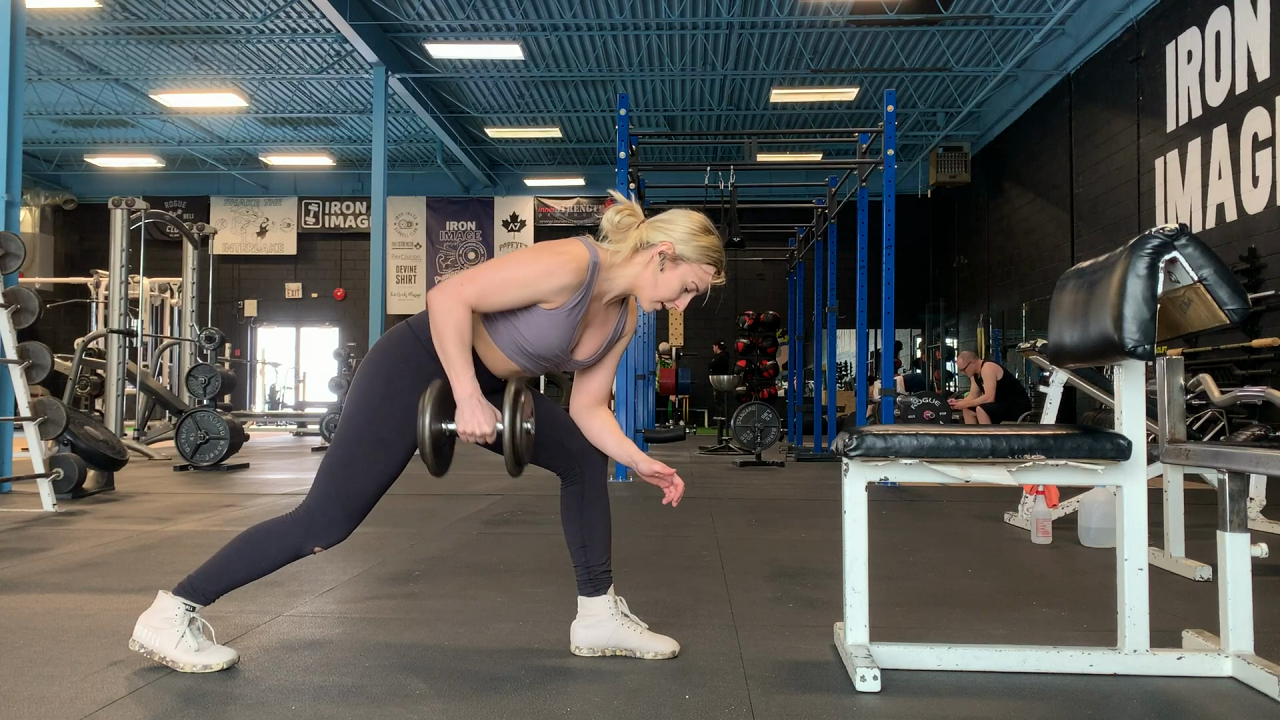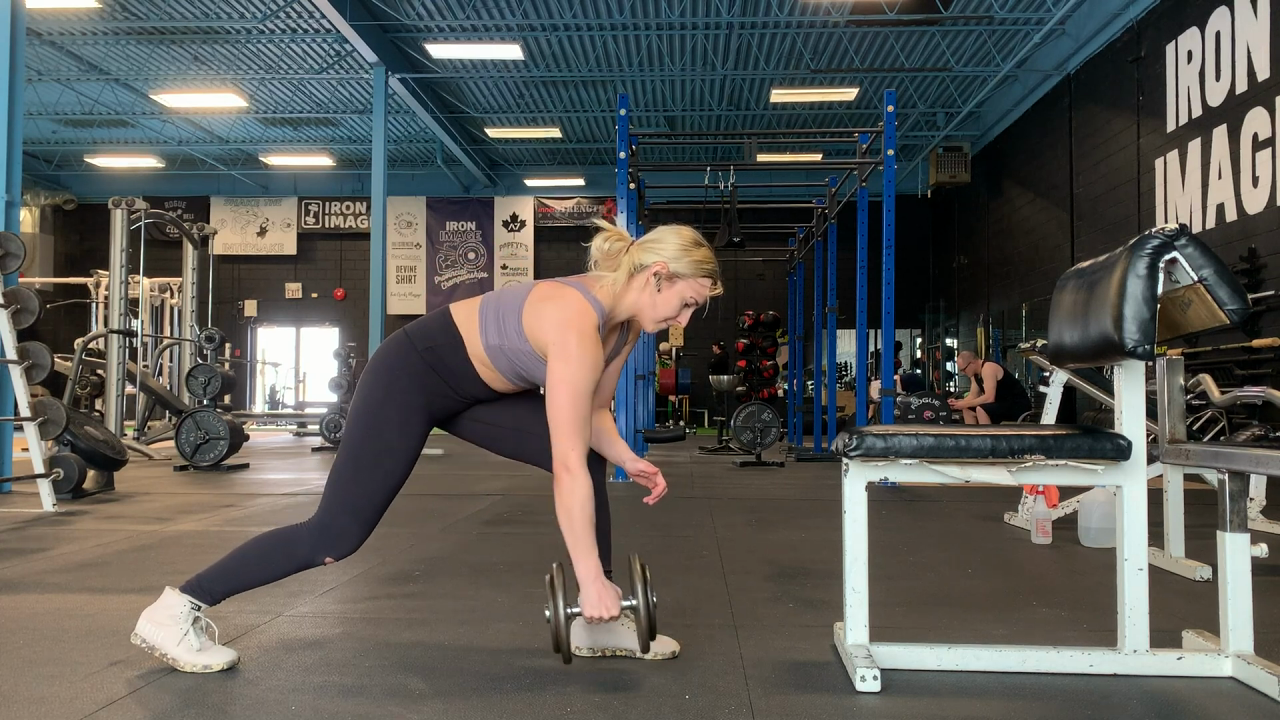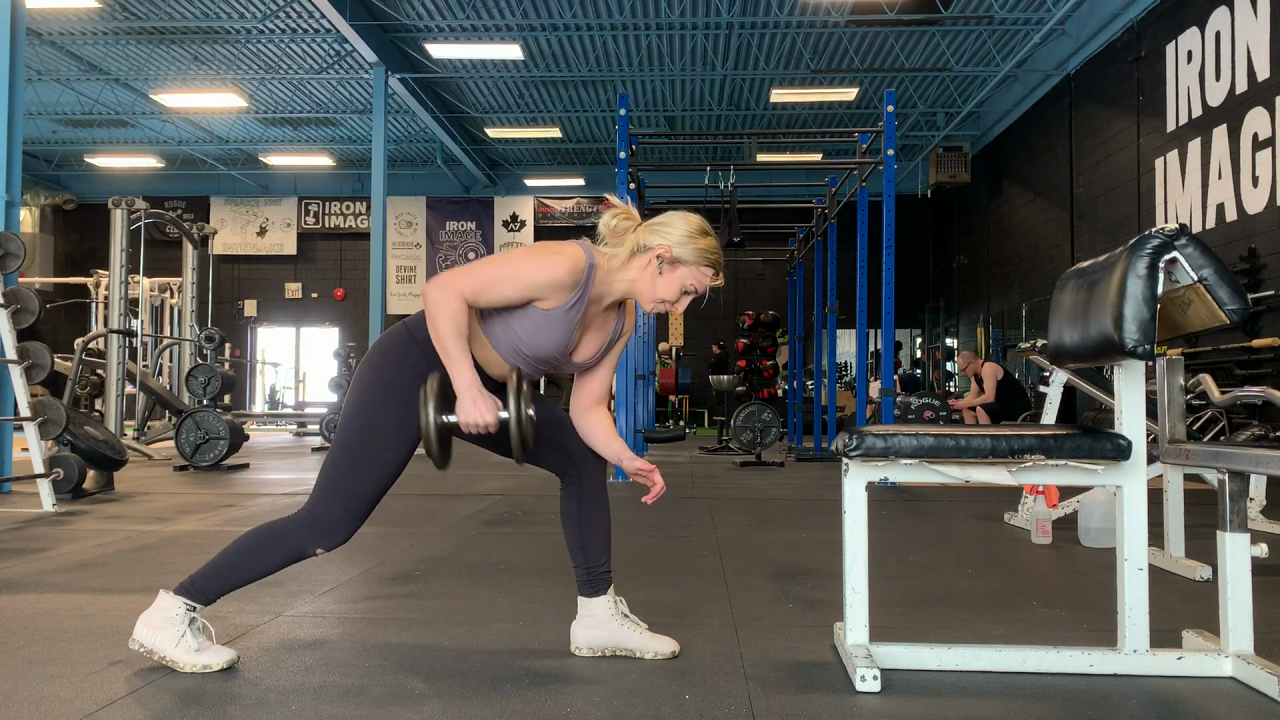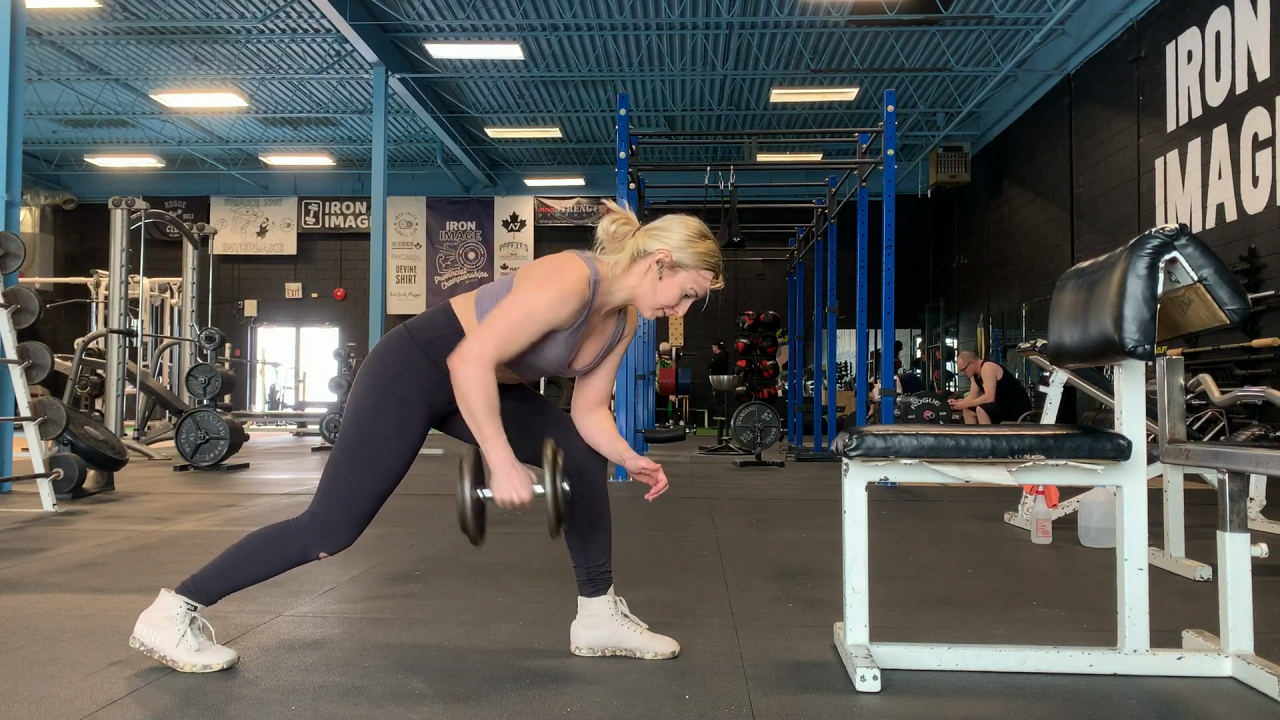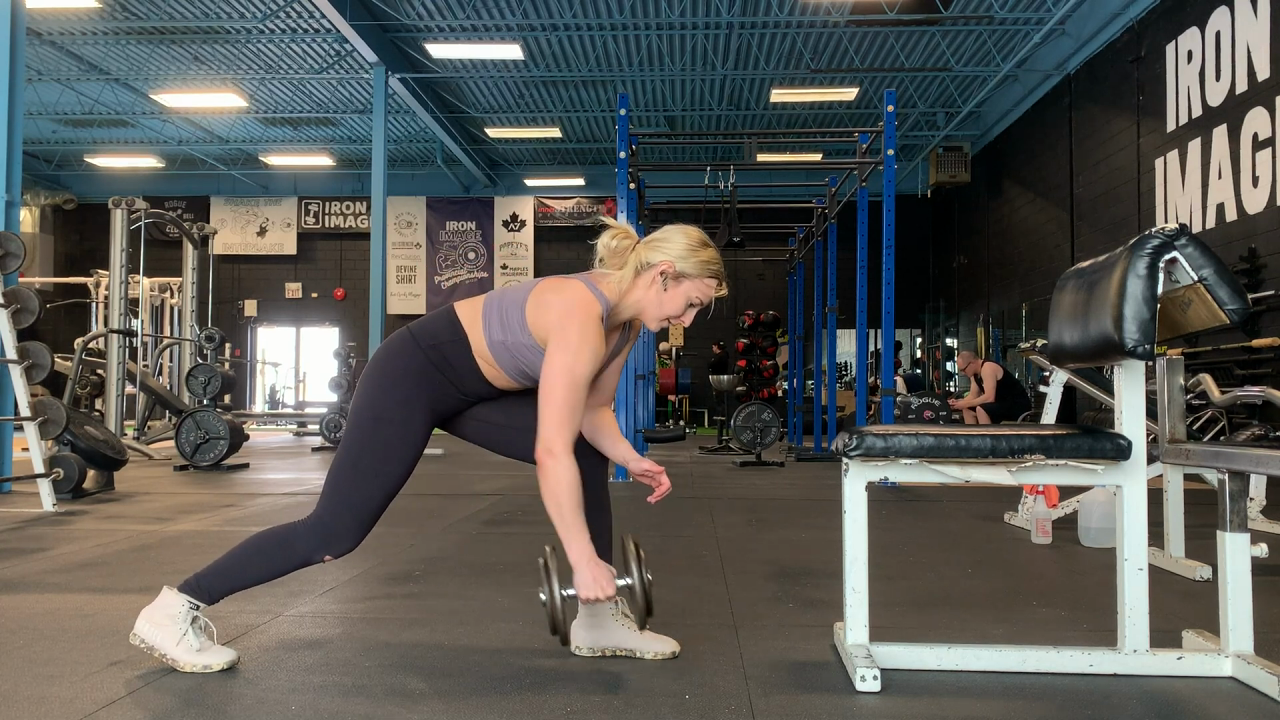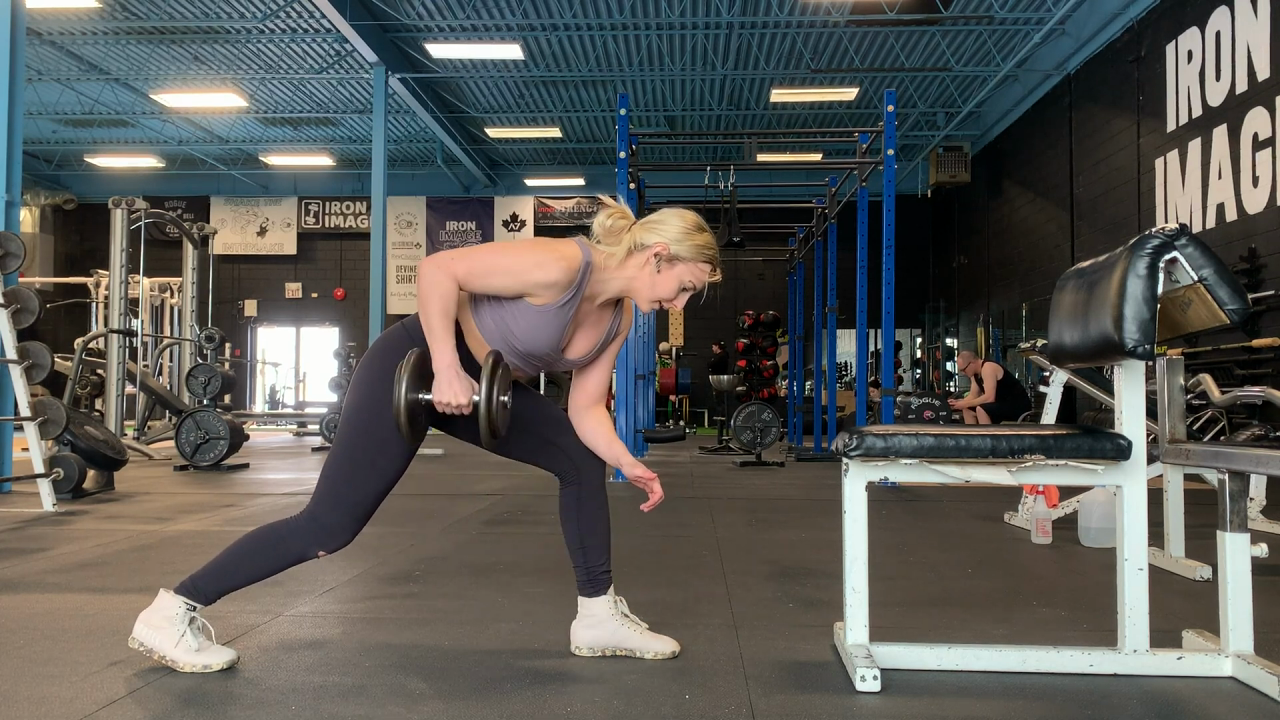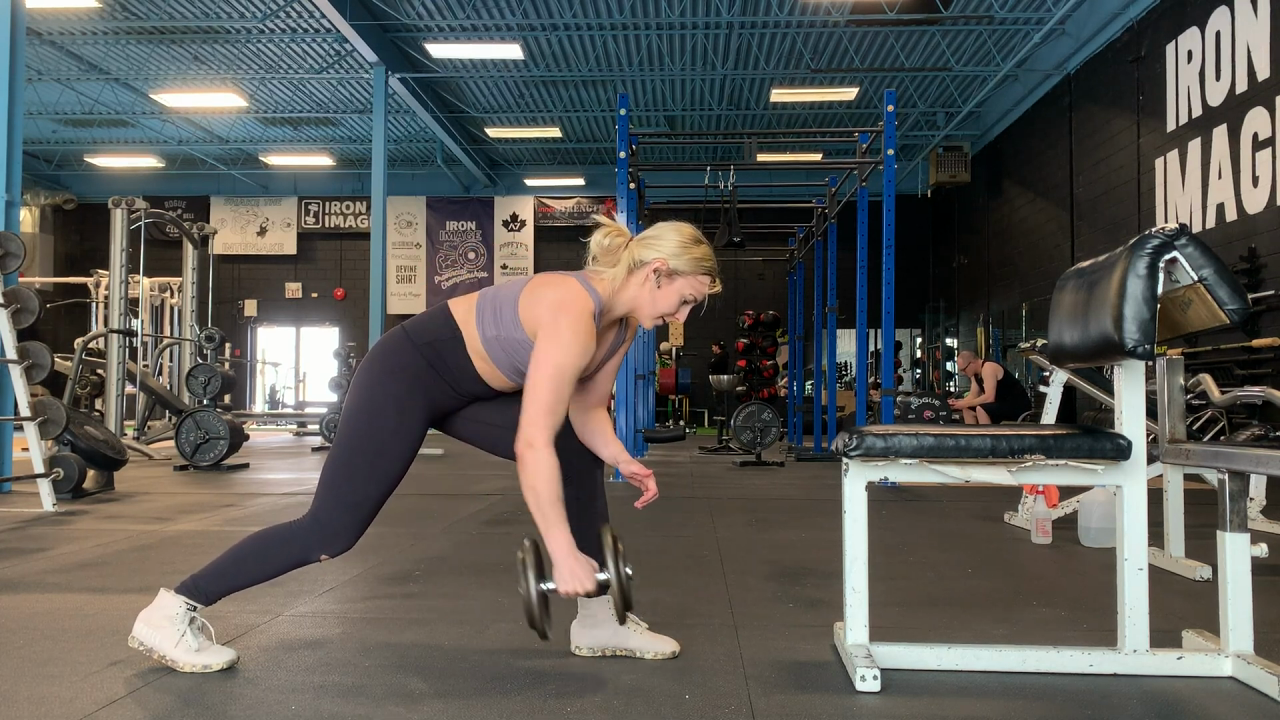
dt=0.7s
person 1, frame 1
left shoulder: (625, 316)
right shoulder: (569, 265)
left elbow: (588, 409)
right elbow: (447, 296)
left wrist: (640, 461)
right wrist: (469, 399)
left hip: (480, 377)
right hip: (415, 366)
left knee: (585, 459)
right knee: (326, 521)
left ankle: (598, 617)
right ankle: (169, 615)
person 1, frame 2
left shoulder: (627, 324)
right shoulder: (577, 325)
left elbow: (591, 413)
right elbow: (564, 468)
left wrist: (629, 460)
right wrist: (590, 581)
left hip: (476, 387)
right hip: (411, 374)
left knee: (593, 461)
right knee: (337, 533)
left ankle: (597, 625)
right ankle: (174, 612)
person 1, frame 3
left shoulder: (622, 319)
right shoulder: (565, 266)
left elbow: (588, 408)
right elbow: (444, 288)
left wrist: (627, 459)
right wrist: (467, 387)
left hip: (486, 383)
right hip: (415, 366)
left knee: (585, 461)
right knee: (329, 523)
left ankle: (597, 617)
right ankle: (169, 614)
person 1, frame 4
left shoulder: (623, 319)
right shoulder: (569, 282)
left elbow: (589, 408)
right elbow: (468, 362)
left wrist: (629, 457)
right wrist: (502, 463)
left hip: (482, 381)
right hip: (416, 368)
left knee: (584, 460)
right knee: (333, 526)
left ankle: (598, 617)
right ankle: (171, 613)
person 1, frame 5
left shoulder: (627, 324)
right shoulder: (582, 316)
left elbow: (591, 412)
right elbow: (551, 452)
left wrist: (634, 461)
right wrist: (583, 562)
left hip: (477, 387)
right hip: (415, 372)
left knee: (593, 461)
right knee: (337, 529)
left ankle: (598, 621)
right ankle: (172, 611)
person 1, frame 6
left shoulder: (619, 316)
right shoulder: (560, 264)
left elbow: (585, 408)
right elbow: (438, 269)
left wrist: (627, 463)
right wrist: (447, 369)
left hip: (479, 380)
left knee: (582, 460)
right knee: (330, 525)
left ankle: (598, 617)
right ankle: (169, 613)
person 1, frame 7
left shoulder: (623, 323)
right shoulder: (574, 311)
left elbow: (585, 410)
right elbow: (534, 443)
left wrist: (623, 461)
right wrist: (564, 555)
left hip: (470, 386)
right hip: (410, 370)
left knee: (584, 462)
right knee: (332, 530)
left ankle: (595, 622)
right ankle: (169, 613)
